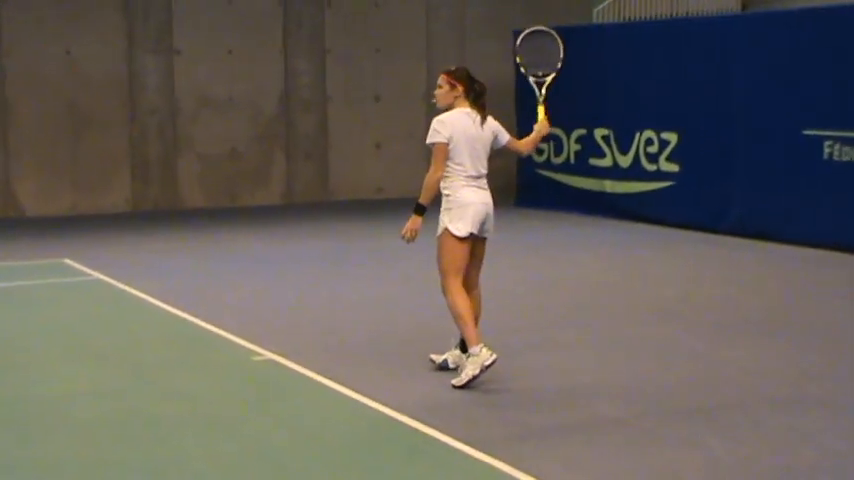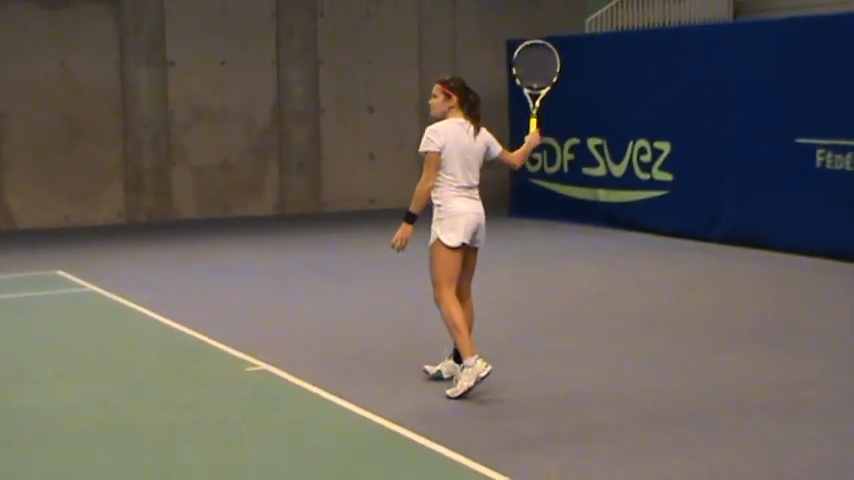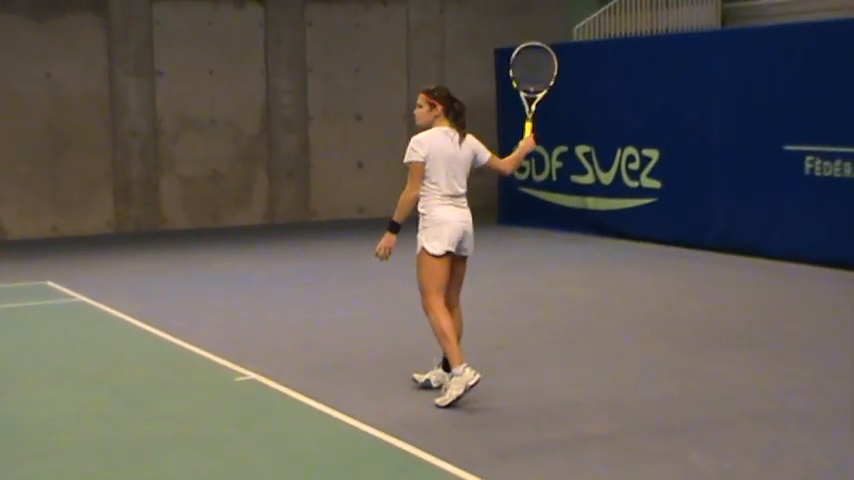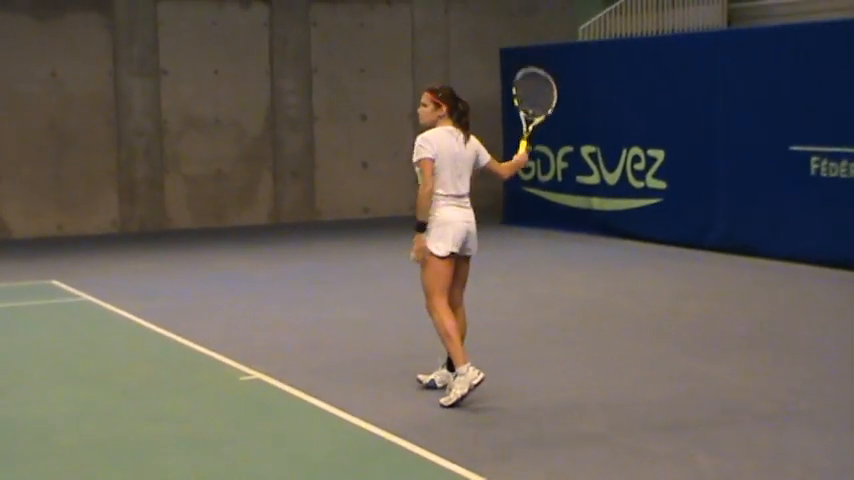
dt=0.3s
person 1, frame 1
left shoulder: (443, 122)
right shoulder: (487, 122)
left elbow: (436, 174)
right elbow: (524, 148)
left wrist: (417, 213)
right wrist: (540, 131)
left hip: (459, 204)
right hip: (483, 202)
left knee: (452, 284)
right knee: (470, 284)
left ankle: (477, 351)
right ankle: (464, 351)
person 1, frame 2
left shoulder: (437, 131)
right shoulder: (480, 133)
left elbow: (428, 182)
right elbow: (515, 161)
left wrist: (408, 221)
right wrist: (531, 143)
left hip: (451, 214)
right hip: (475, 213)
left knee: (444, 294)
right knee: (462, 294)
left ankle: (472, 362)
right ankle: (457, 361)
person 1, frame 3
left shoulder: (421, 141)
right shoulder: (467, 140)
left elbow: (412, 192)
right elbow: (506, 166)
left wrist: (392, 231)
right wrist: (525, 148)
left hip: (437, 223)
right hip: (462, 221)
left knee: (433, 303)
right knee: (451, 303)
left ankle: (461, 371)
right ankle: (446, 370)
person 1, frame 4
left shoulder: (427, 139)
right shoulder: (469, 140)
left elbow: (427, 188)
right elbow: (502, 172)
left wrist: (420, 231)
right wrist: (518, 161)
left hip: (440, 226)
right hip: (465, 222)
left knee: (436, 303)
right knee: (455, 303)
left ankle: (464, 370)
right ankle: (450, 370)
